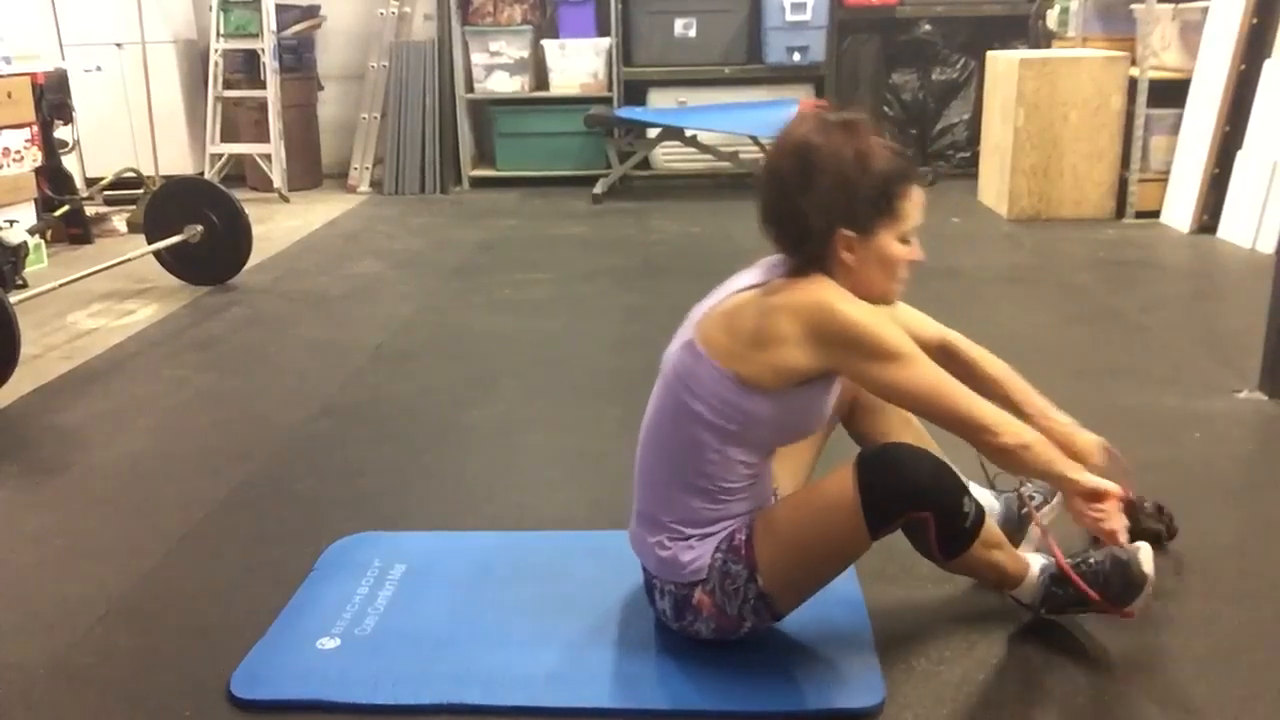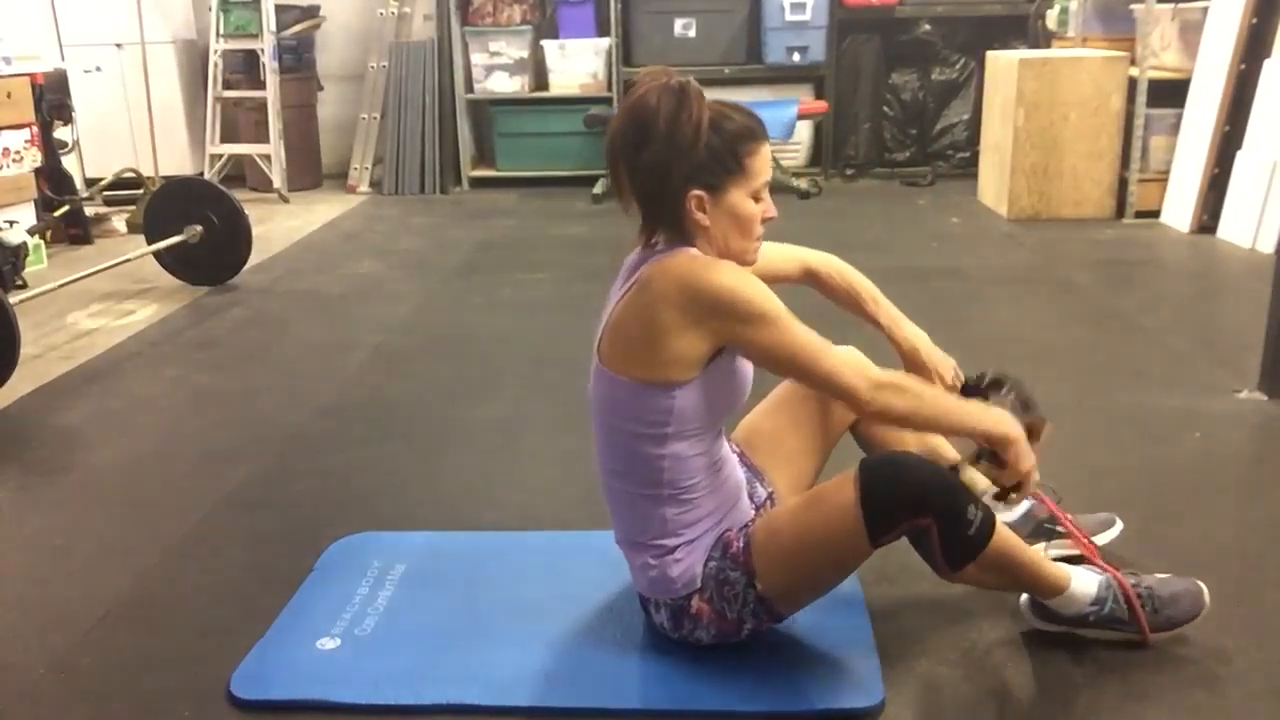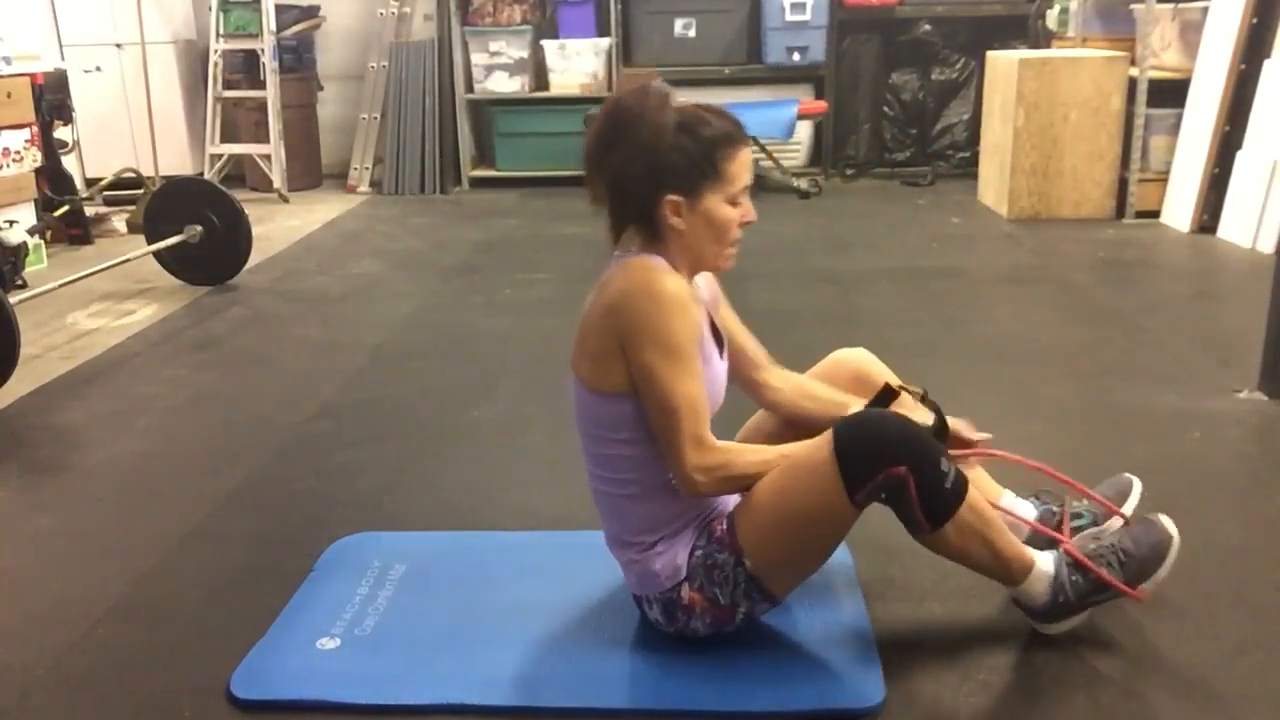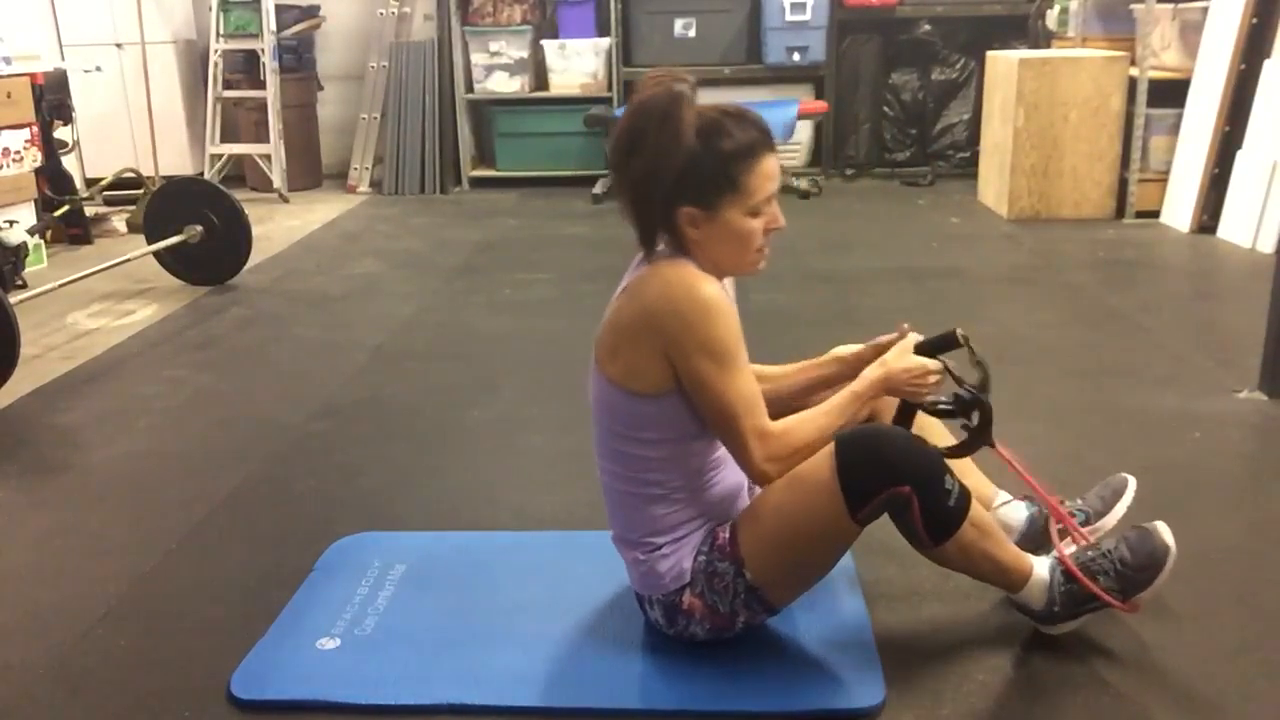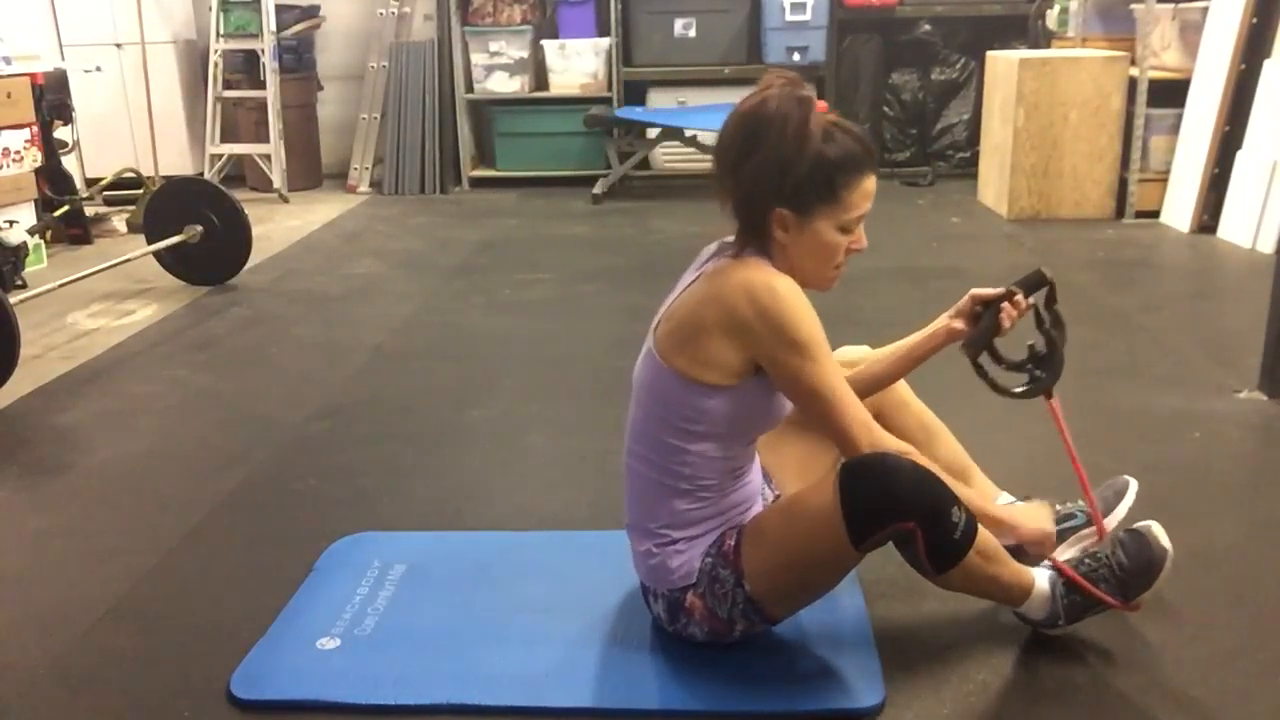
dt=1s
person 1, frame 1
left shoulder: (805, 278)
right shoulder: (823, 311)
left elbow: (949, 348)
right elbow: (995, 434)
left wrist: (1062, 428)
right wrist: (1076, 482)
left hip: (716, 525)
right hip: (703, 584)
right knee: (906, 476)
left ankle: (981, 514)
right ankle: (1036, 584)
person 1, frame 2
left shoulder: (677, 254)
right shoulder: (699, 283)
left elbow: (820, 267)
right elbow: (865, 395)
left wrist: (912, 340)
right wrist: (995, 425)
left hip: (712, 515)
right hip: (699, 587)
left knee: (842, 371)
right knee: (910, 485)
left ankle: (1009, 523)
right ankle: (1073, 599)
person 1, frame 3
left shoulder: (676, 275)
right shoulder: (652, 292)
left elbow: (769, 383)
right elbow: (696, 463)
left wrist: (923, 426)
right wrist: (834, 452)
left hip: (702, 527)
right hip: (688, 582)
left knee: (853, 368)
right knee: (877, 444)
left ankle: (1025, 521)
right ankle: (1048, 586)
person 1, frame 4
left shoulder: (676, 269)
right shoulder: (687, 296)
left elbow: (740, 390)
right elbow: (764, 454)
left wrist: (857, 364)
right wrist: (875, 381)
left hip: (706, 525)
right hip: (694, 586)
left knee: (863, 379)
right knee: (883, 458)
left ankle: (1018, 524)
right ankle: (1045, 590)
person 1, frame 5
left shoulder: (740, 263)
right shoulder: (761, 293)
left elbow: (835, 387)
right elbow: (865, 446)
left wrist: (946, 328)
right wrist: (985, 507)
left hip: (727, 514)
right hip: (699, 583)
left knee: (861, 378)
right knee: (891, 486)
left ankle: (1015, 530)
right ankle: (1041, 597)
